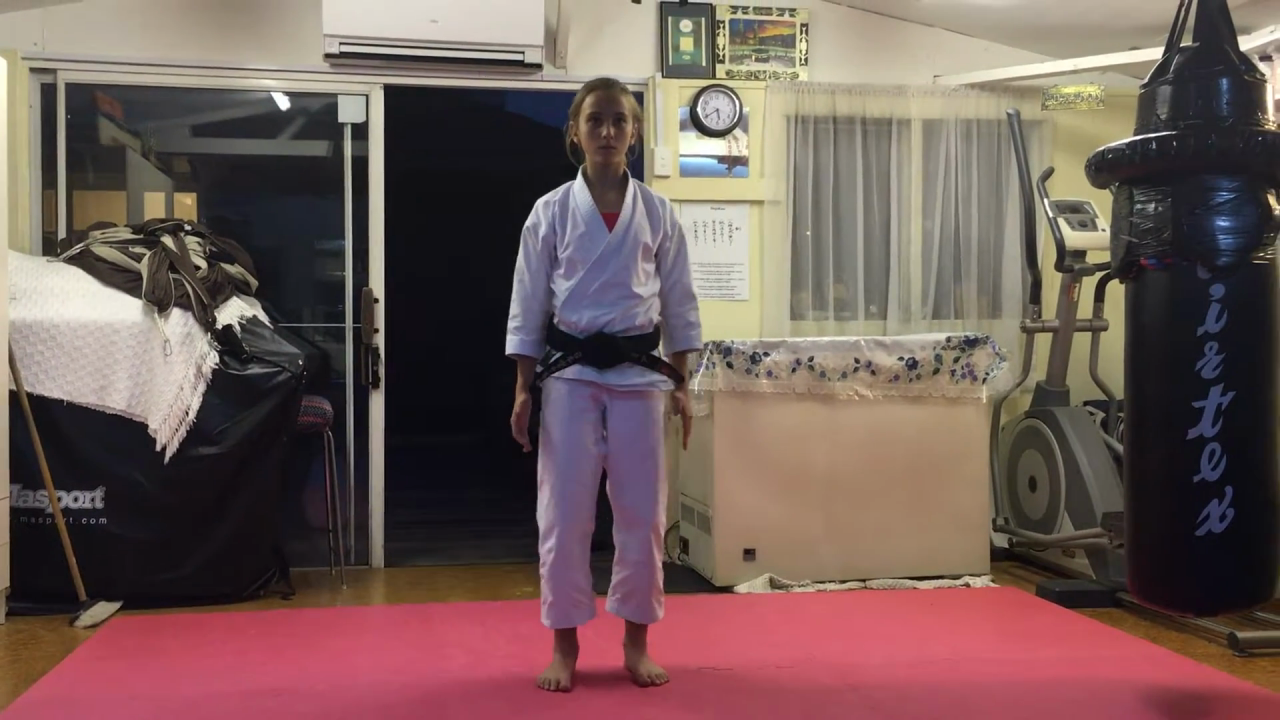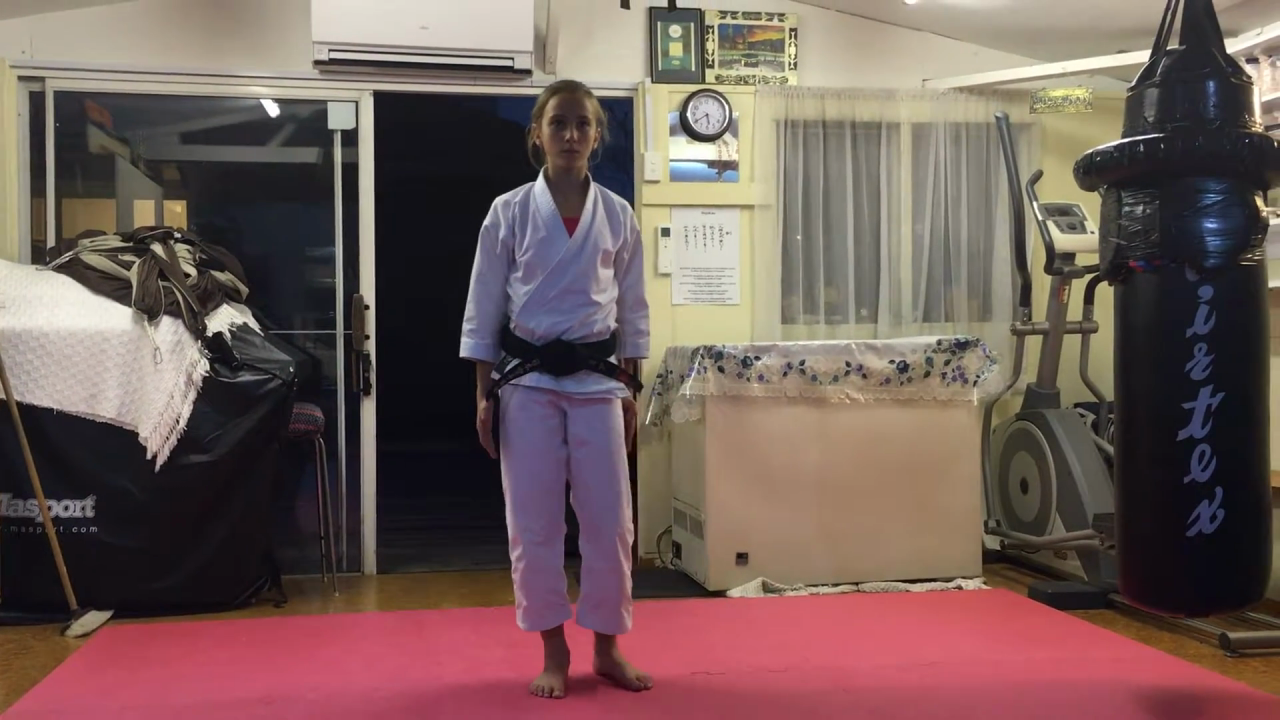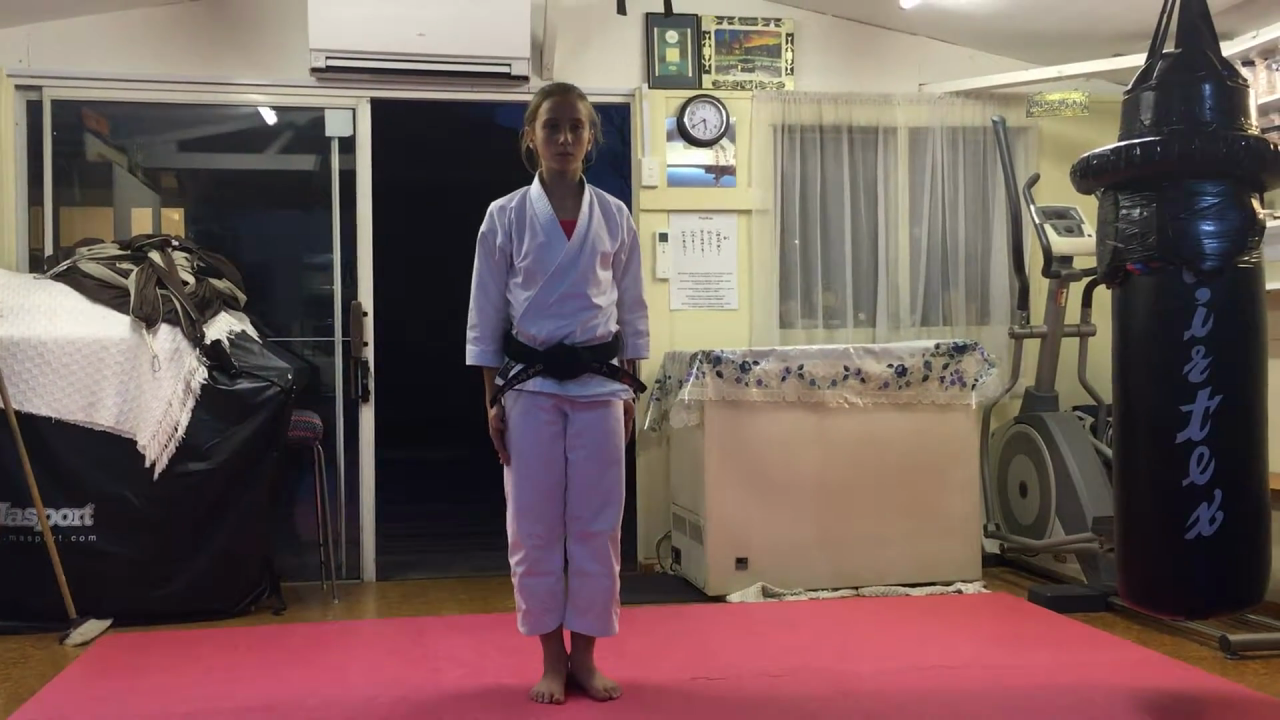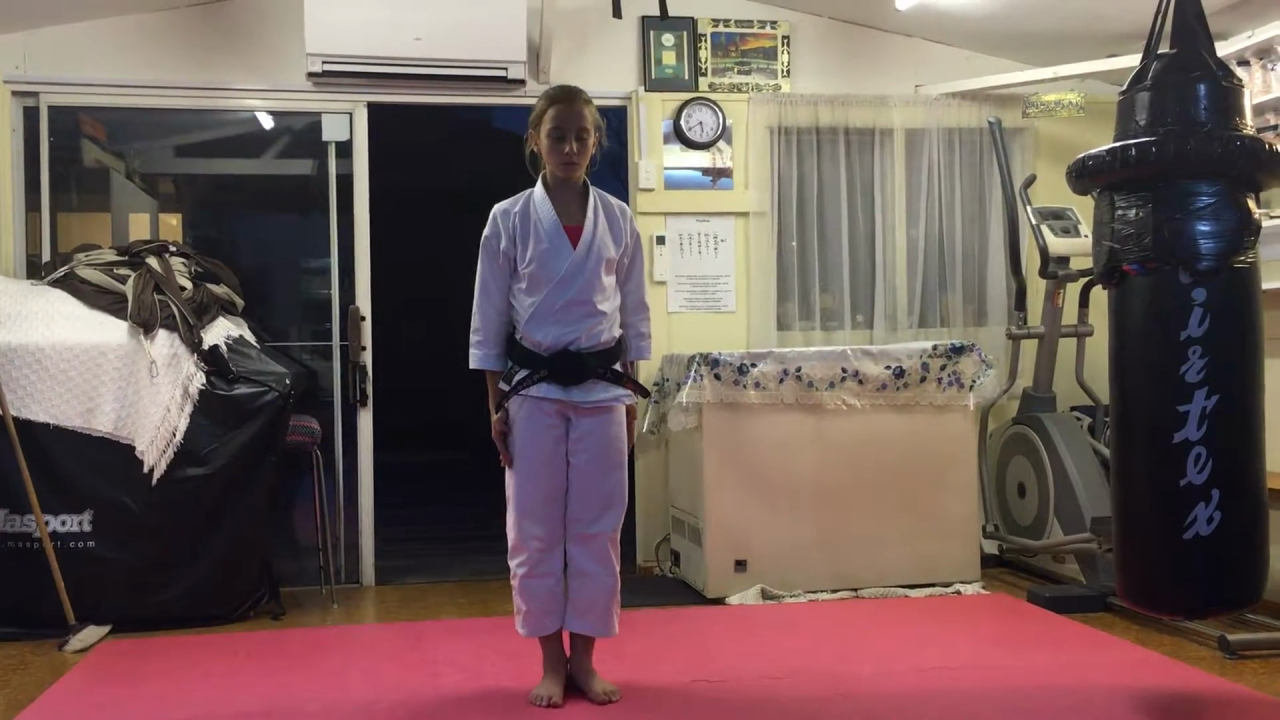
dt=0.5s
person 1, frame 1
left shoulder: (657, 212)
right shoulder: (551, 211)
left elbow: (679, 303)
right elbow: (527, 304)
left wrist: (679, 384)
right wrist: (523, 389)
left hip: (637, 373)
right hip: (570, 372)
left knee: (642, 511)
right knee: (564, 509)
left ankle: (636, 641)
right ankle: (565, 642)
person 1, frame 2
left shoulder: (617, 215)
right shoulder: (510, 212)
left elbow: (632, 308)
right elbow: (484, 307)
left wrist: (629, 388)
right wrist: (485, 393)
left hip: (596, 379)
right hip: (527, 379)
left knee: (607, 519)
right knee: (534, 520)
left ankle: (607, 646)
right ankle: (555, 651)
person 1, frame 3
left shoulder: (614, 216)
right shoulder: (505, 216)
left elbow: (631, 310)
right elbow: (486, 315)
left wrist: (628, 390)
right wrist: (493, 399)
left hip: (597, 382)
right hip: (530, 383)
left knee: (597, 523)
right knee: (535, 524)
left ankle: (584, 654)
right ankle: (552, 657)
person 1, frame 4
left shoulder: (617, 220)
right shoulder: (509, 219)
left elbow: (633, 313)
right elbow: (489, 318)
left wrist: (628, 392)
right wrist: (496, 403)
left hip: (600, 386)
right hip: (532, 387)
left knee: (596, 526)
right knee: (535, 527)
left ankle: (584, 658)
right ankle: (551, 662)
